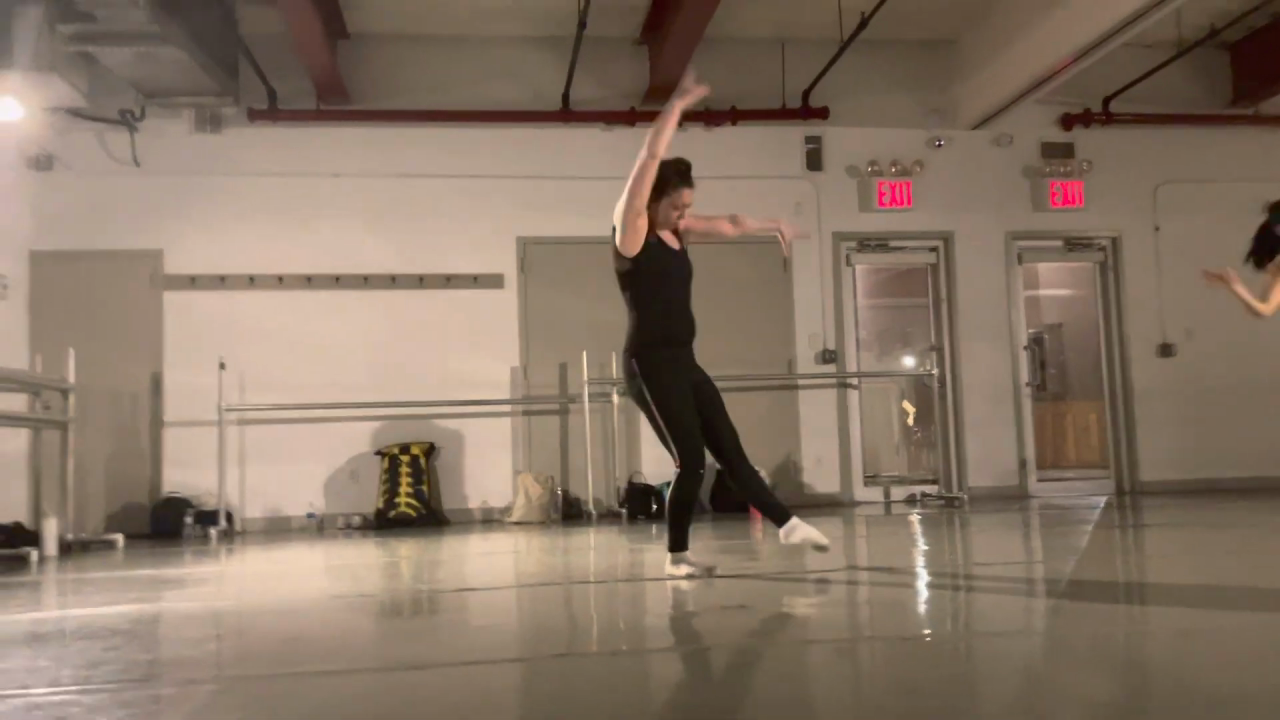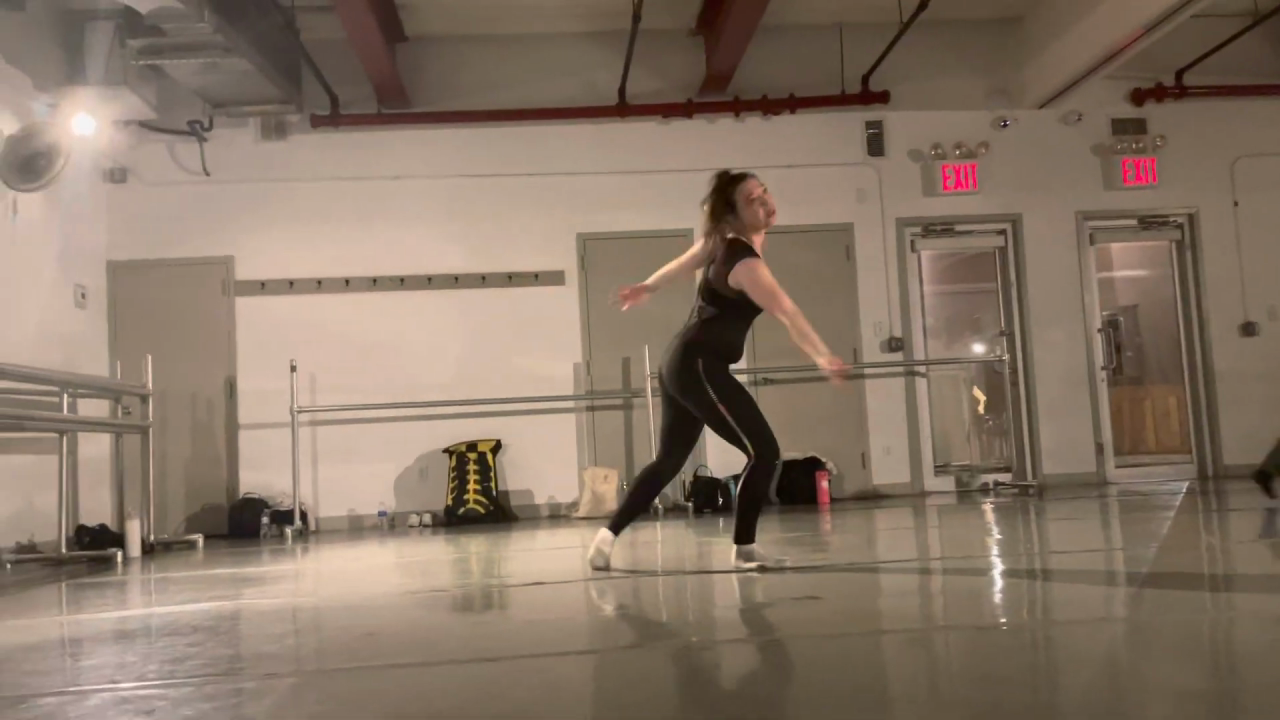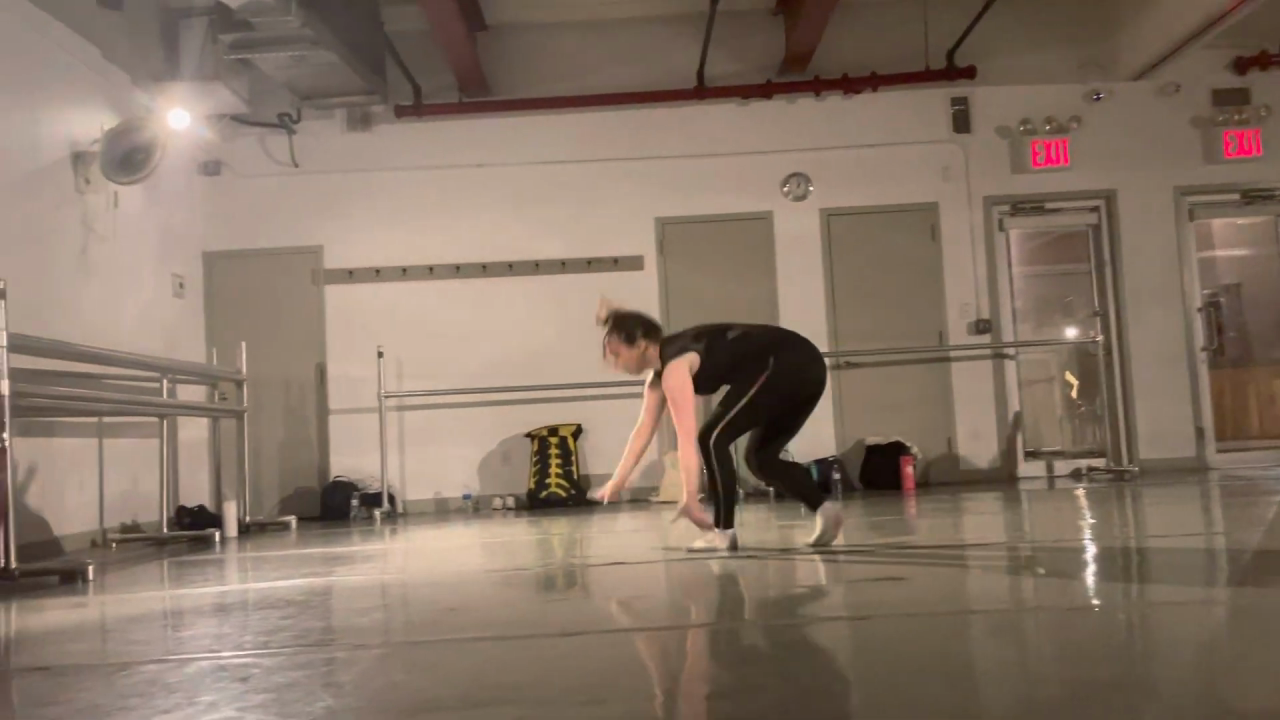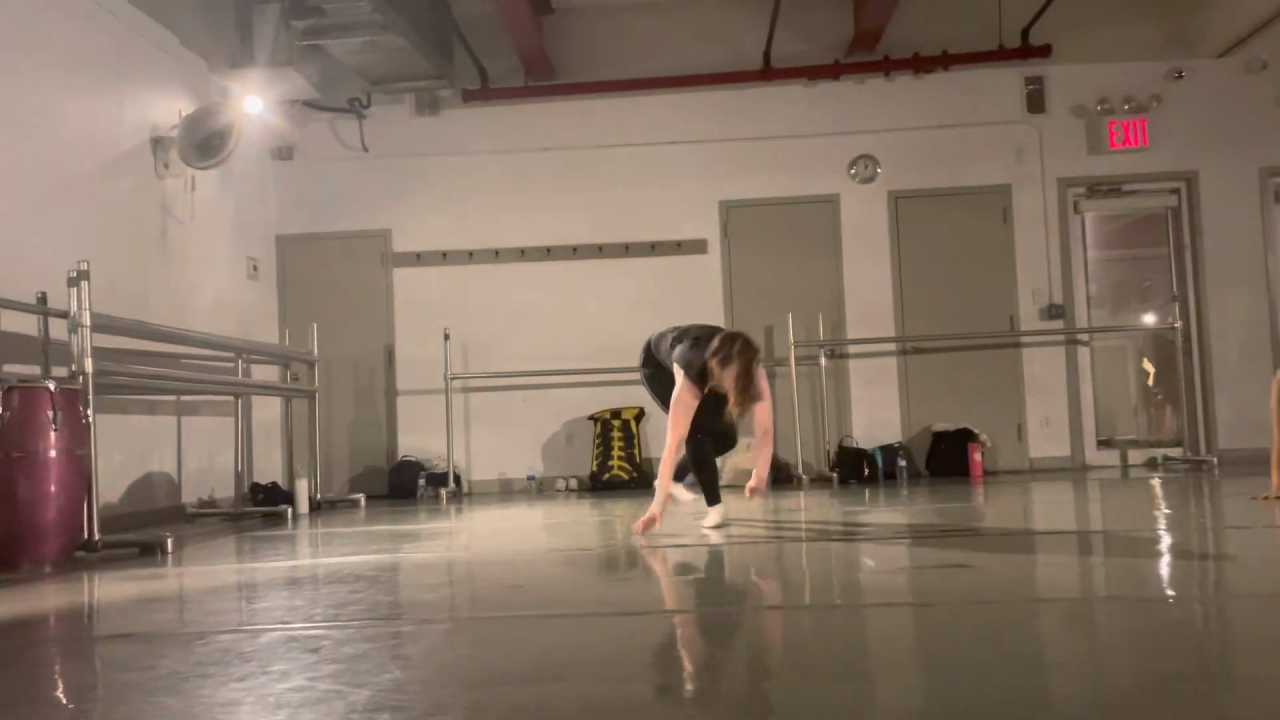
dt=0.7s
person 1, frame 1
left shoulder: (676, 230)
right shoulder: (632, 228)
left elbow: (726, 225)
right elbow: (649, 161)
left wrist: (771, 224)
right wrist: (677, 104)
left hip: (683, 363)
right hip: (652, 367)
left knee: (729, 452)
right knee: (690, 463)
left ankle: (787, 523)
right ankle: (677, 558)
person 1, frame 2
left shoulder: (716, 242)
right shoulder: (746, 263)
left elbow: (686, 260)
right elbow: (787, 314)
left wrist: (648, 286)
right wrist: (822, 356)
left hip: (679, 363)
right hip: (701, 367)
left knee: (668, 460)
right knee: (764, 453)
left ankle: (607, 538)
right ankle: (744, 549)
person 1, frame 3
left shoulder: (675, 364)
right shoulder: (662, 371)
left elbow: (688, 438)
right elbow: (643, 430)
left wrist: (690, 498)
right wrist: (618, 480)
left hip: (782, 363)
left knee: (713, 438)
right knee: (760, 458)
left ankle: (724, 531)
right ankle: (824, 507)
person 1, frame 4
left shoulder: (749, 369)
right shoulder: (690, 375)
left elbow: (765, 429)
right elbow: (674, 443)
left wrist: (760, 477)
right wrist: (658, 505)
right hip: (657, 364)
left knee: (725, 440)
right knee: (698, 432)
left ankle: (671, 481)
right ankle: (715, 508)
